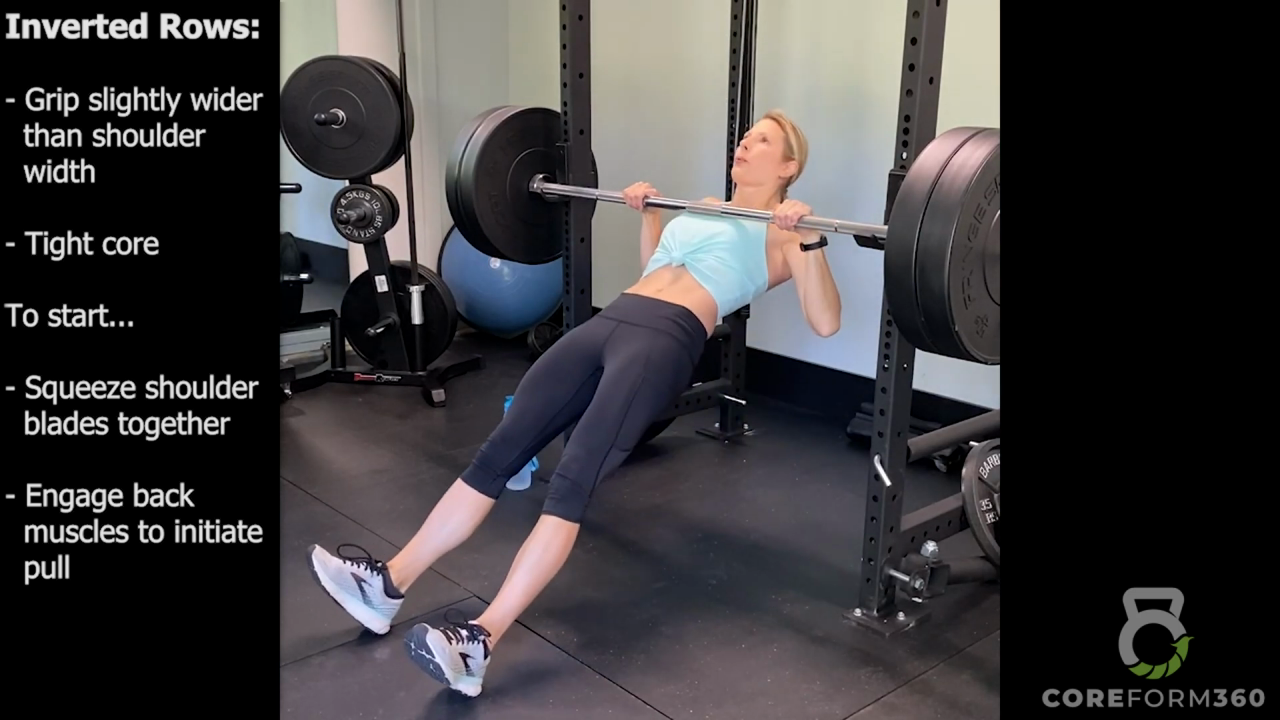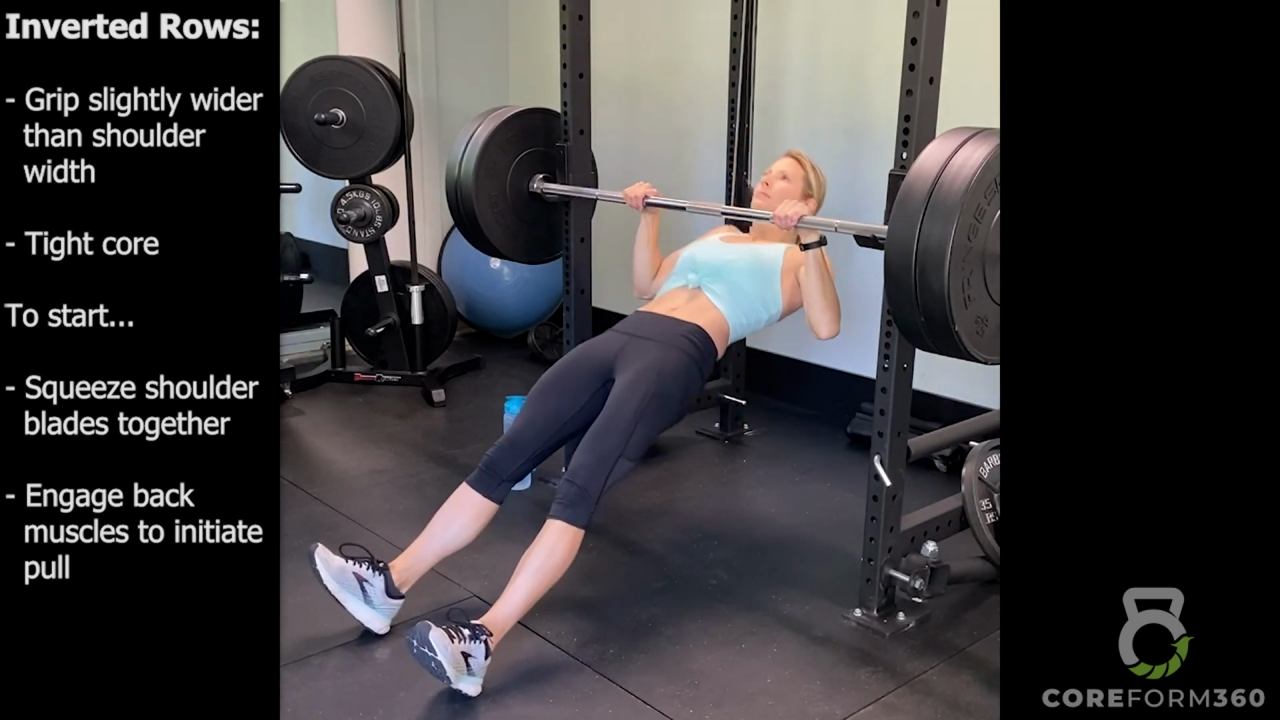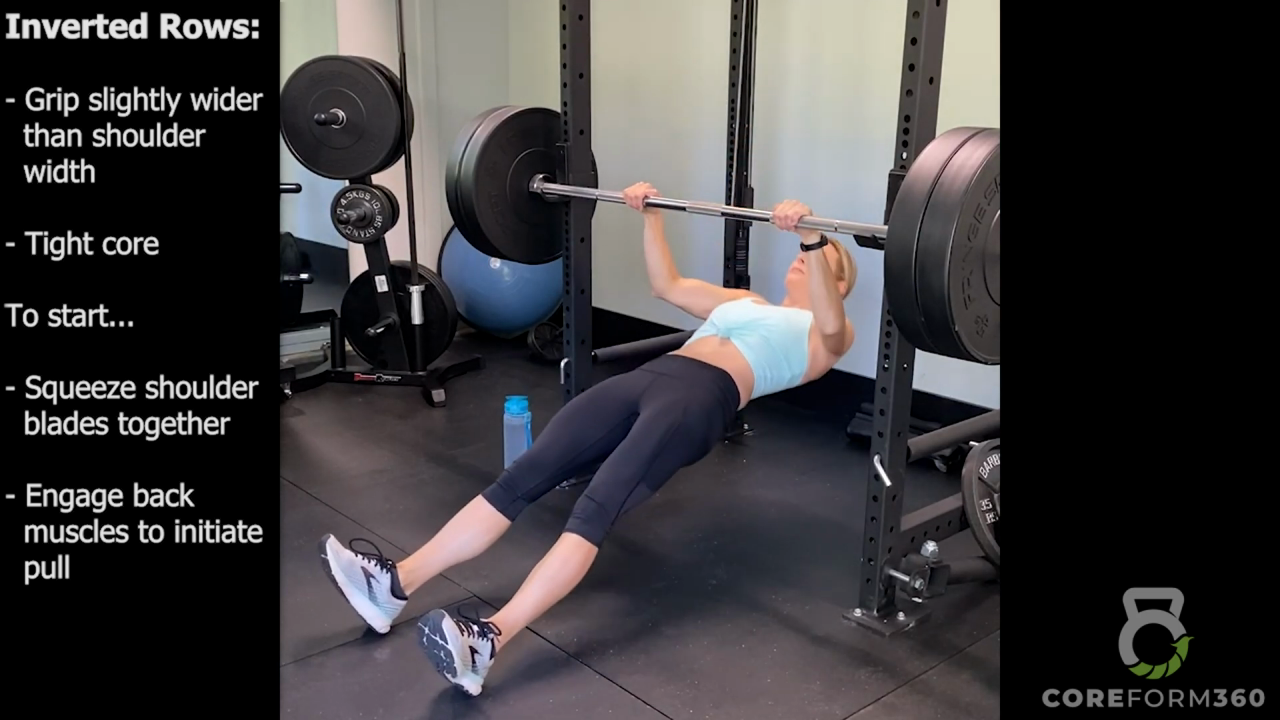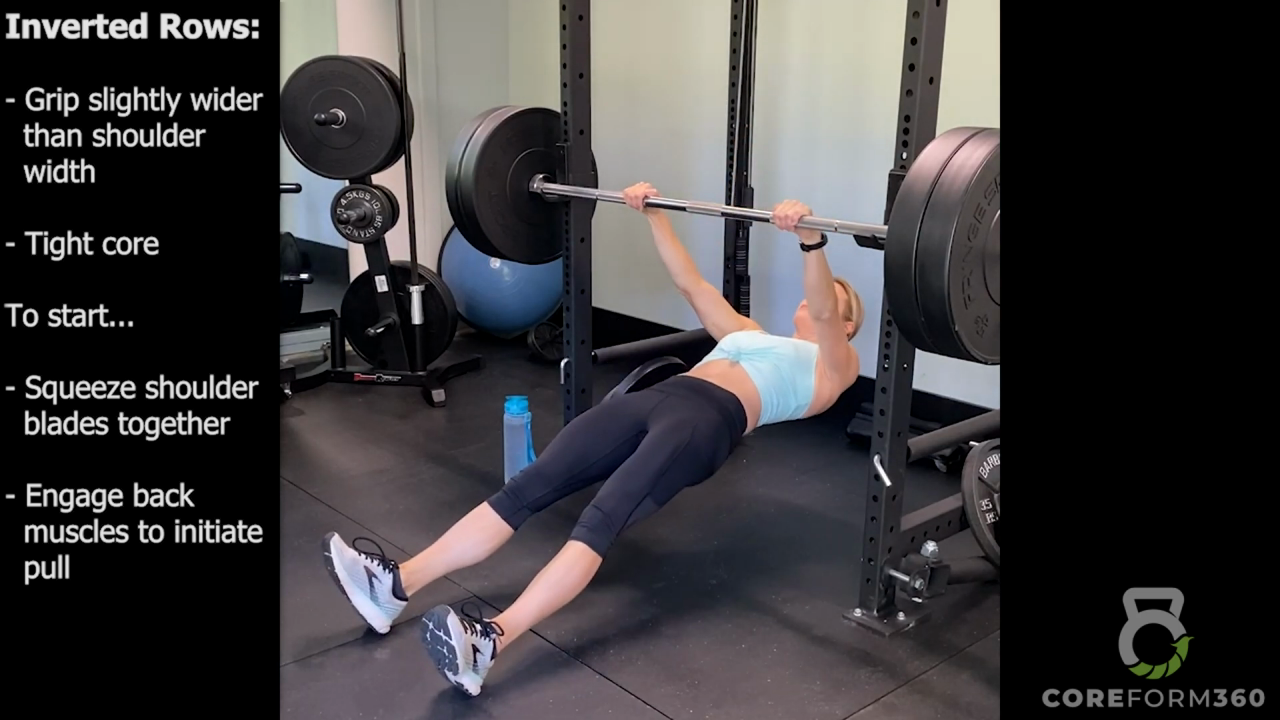
dt=0.4s
person 1, frame 1
left shoulder: (783, 233)
right shoulder: (705, 210)
left elbow: (825, 322)
left wrist: (809, 239)
right wrist: (649, 213)
left hip: (664, 339)
right hip: (608, 322)
left knee: (570, 482)
right knee: (496, 455)
left ankle: (480, 641)
right ankle: (388, 584)
person 1, frame 2
left shoulder: (796, 260)
right shoulder: (721, 235)
left elbow: (826, 327)
left wrist: (808, 239)
right wrist: (648, 216)
left hip: (676, 355)
right hip: (620, 338)
left knee: (577, 489)
right knee: (502, 460)
left ankle: (481, 641)
right ankle: (390, 584)
person 1, frame 3
left shoulder: (823, 331)
right shoulder: (746, 302)
left elbow: (832, 327)
right elbow: (666, 285)
left wrist: (812, 240)
right wrist: (651, 216)
left hip: (699, 397)
right hip: (649, 376)
left knee: (595, 510)
right knee: (520, 478)
left ankle: (487, 641)
right ankle: (394, 584)
person 1, frame 4
left shoulder: (833, 365)
right shoulder: (750, 334)
left elbow: (824, 312)
right elbow: (689, 281)
left wrist: (810, 242)
right wrist: (654, 215)
left hip: (707, 421)
right hip: (657, 397)
left knee: (600, 522)
right knee: (527, 487)
left ankle: (489, 641)
right ankle: (396, 585)
